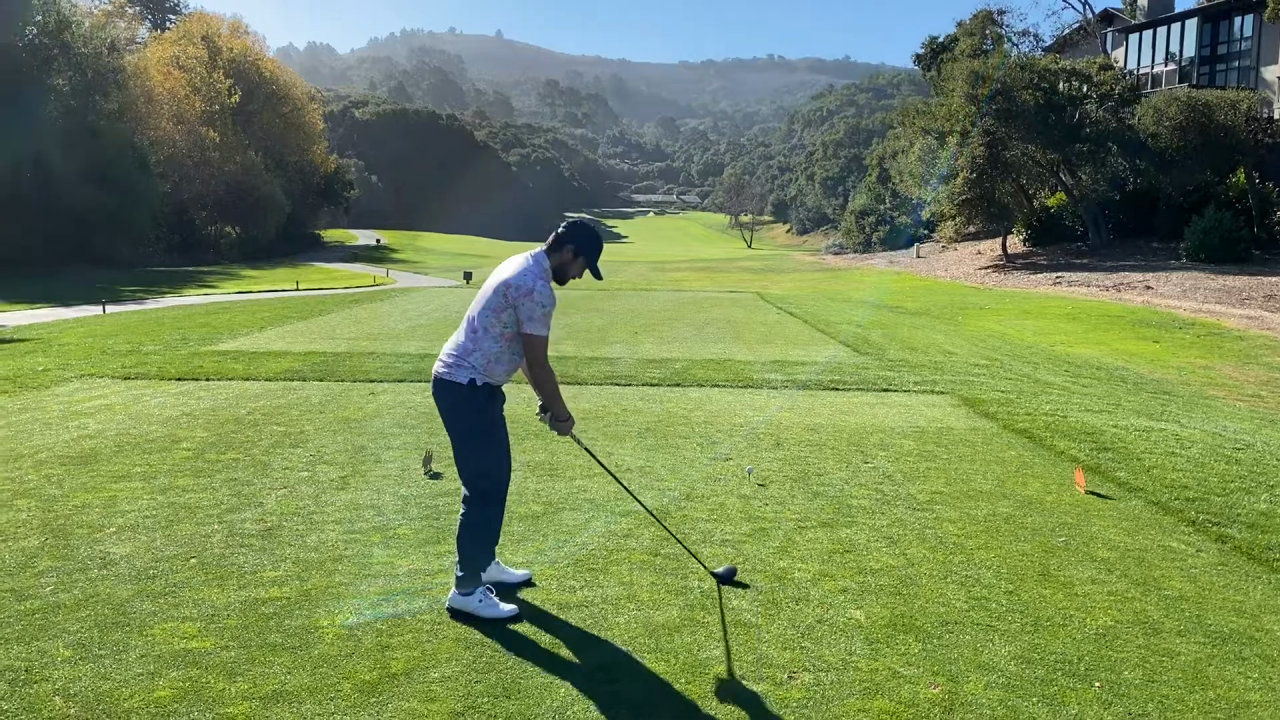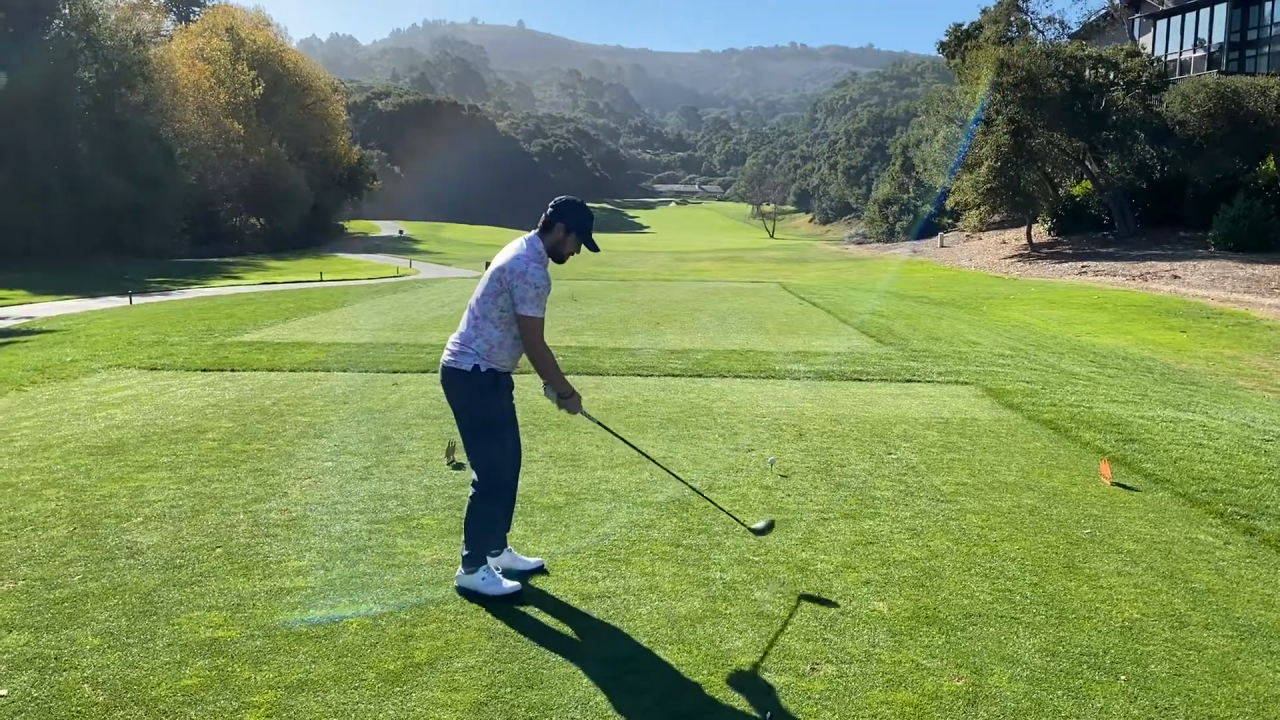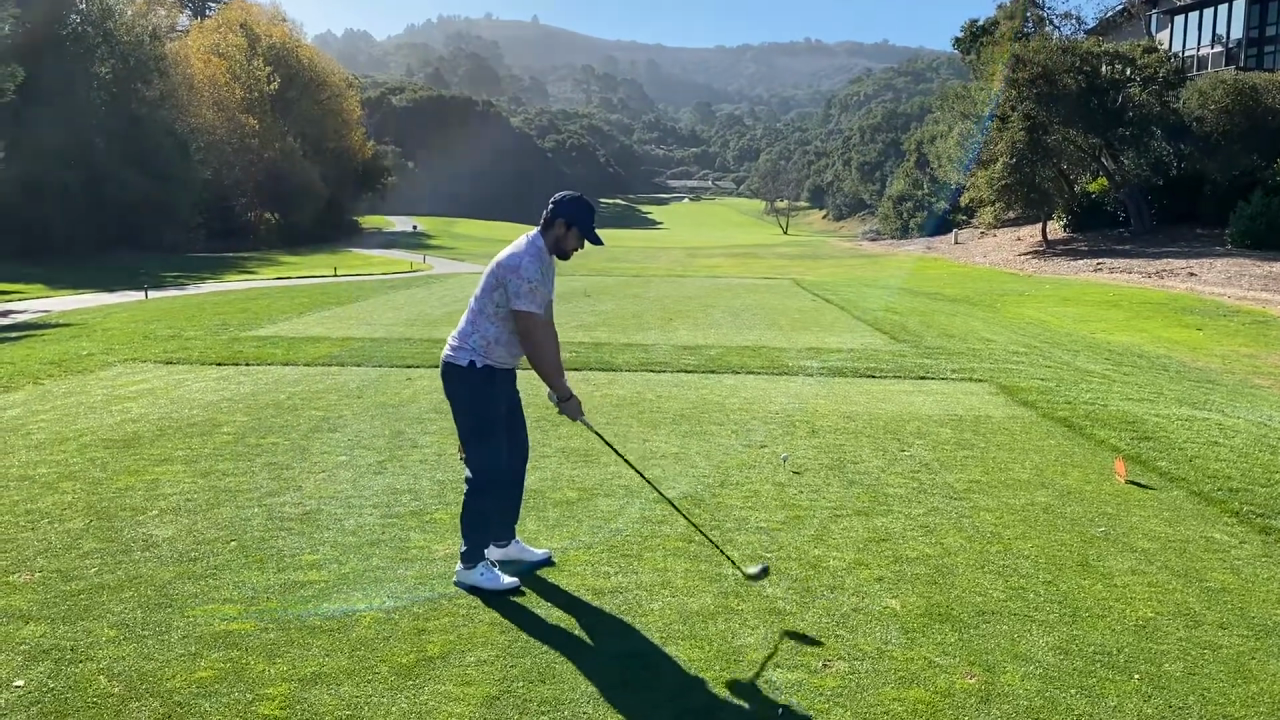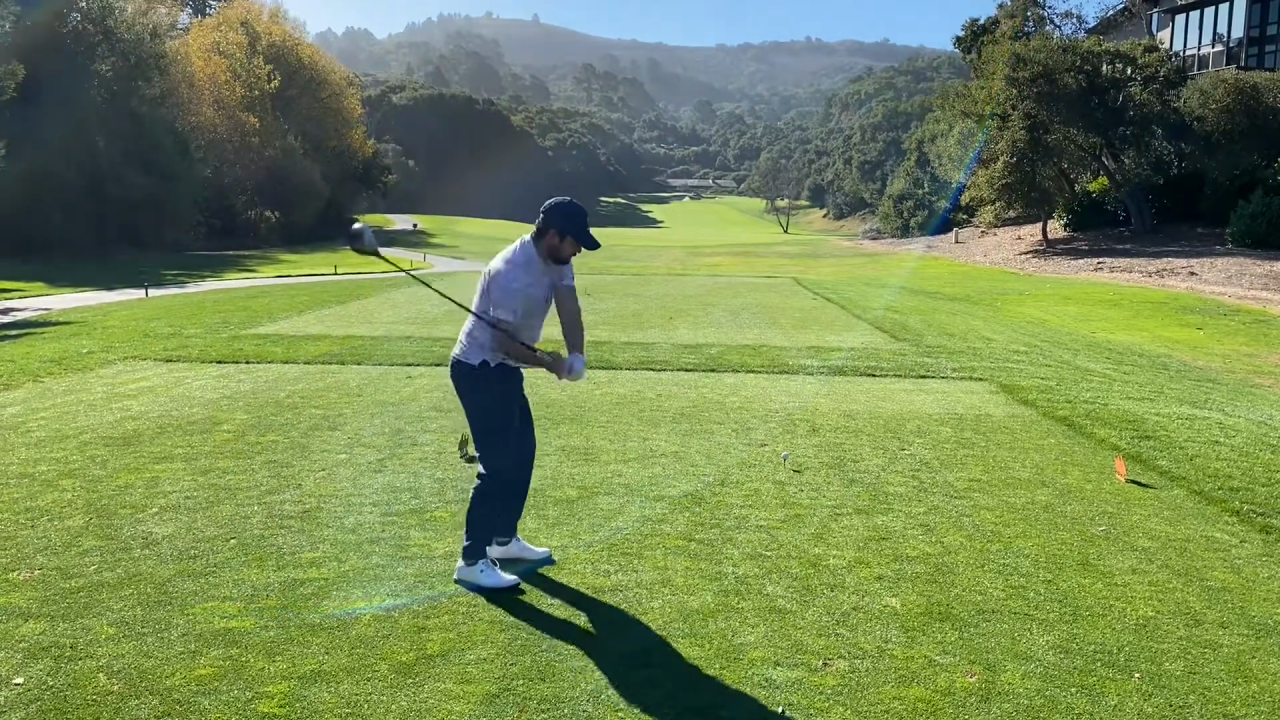
dt=1s
person 1, frame 1
left shoulder: (522, 266)
right shoulder: (536, 288)
right elbow: (537, 362)
left wrist: (546, 400)
right wrist: (560, 412)
left hip: (469, 383)
right hip: (465, 387)
left knee: (496, 475)
right knee: (484, 485)
left ankle: (483, 561)
right ankle: (467, 588)
person 1, frame 2
left shoulder: (522, 253)
right shoulder: (530, 270)
left elbow: (523, 338)
right elbow: (534, 344)
left wrist: (553, 382)
right wrist: (565, 391)
left hip: (485, 373)
right hip: (473, 375)
left knee: (507, 463)
right knee: (492, 472)
left ankle: (495, 550)
right ankle: (473, 566)
person 1, frame 3
left shoulder: (544, 262)
right shoulder: (524, 264)
left elbow: (545, 327)
right elbow: (529, 341)
left wrist: (561, 383)
right wrist: (561, 393)
left hip: (497, 370)
right hip: (470, 369)
left knee: (514, 456)
right knee: (487, 466)
left ankle: (502, 541)
right ankle: (471, 562)
person 1, frame 4
left shoulder: (557, 263)
right shoulder: (511, 274)
left elbow: (569, 311)
right elbow: (508, 343)
left wrist: (575, 356)
right wrist: (552, 362)
left hip: (498, 369)
right hip: (484, 370)
left knee: (520, 453)
right knee: (499, 463)
left ankle: (502, 538)
right ankle: (472, 560)
